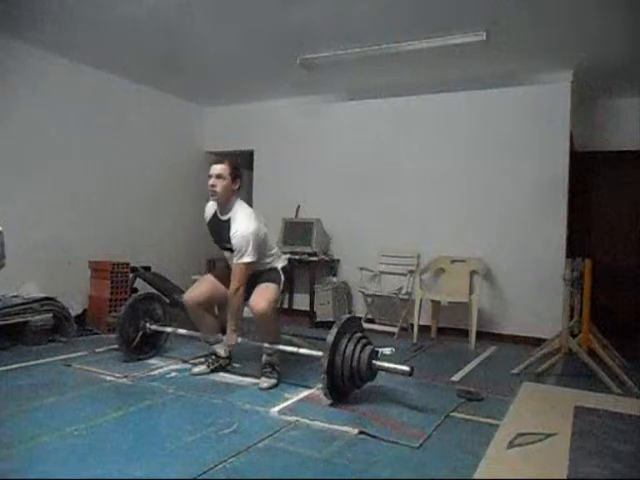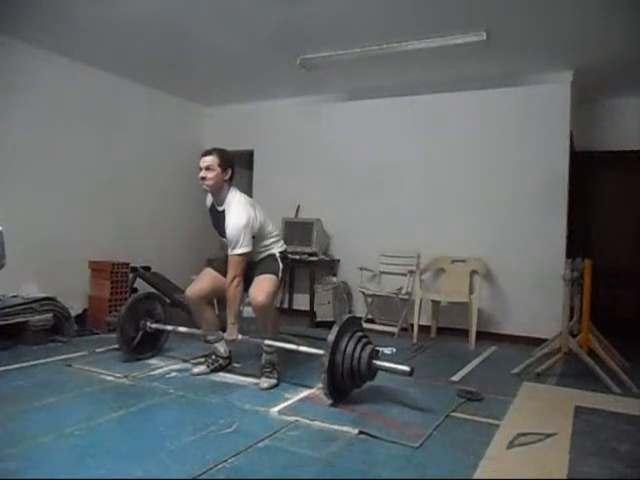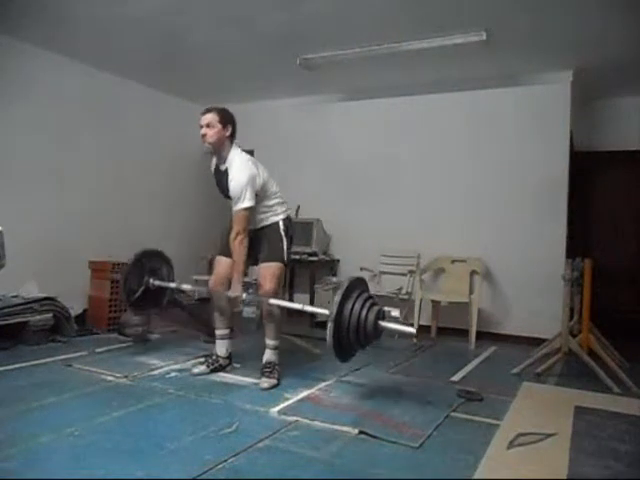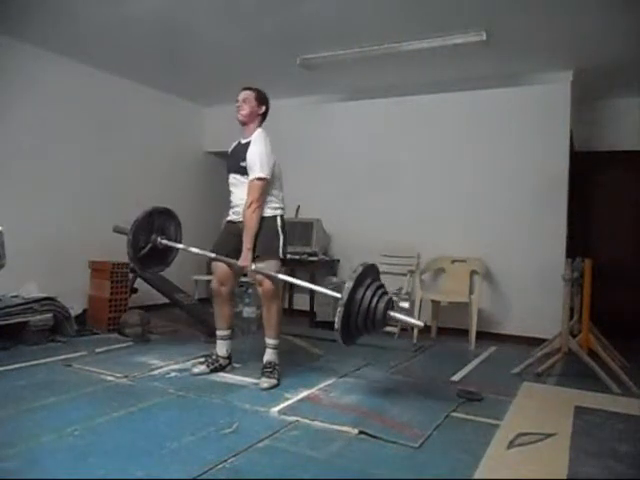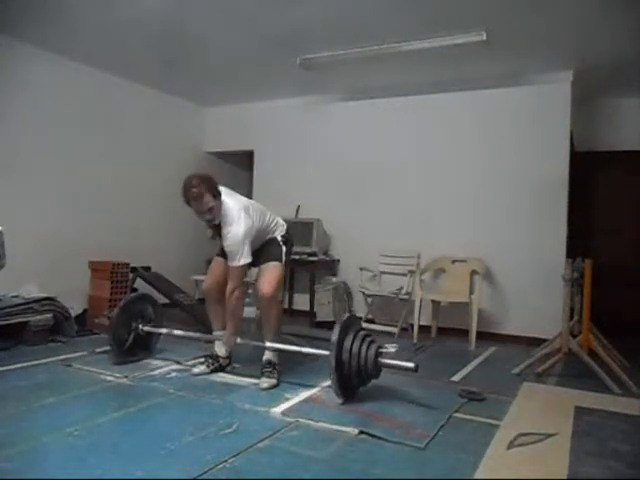
dt=1s
person 1, frame 1
left shoulder: (244, 226)
right shoulder: (211, 209)
left elbow: (238, 286)
left wrist: (232, 330)
right wrist: (211, 283)
left hip: (268, 270)
right hip: (237, 267)
left knee: (261, 307)
right knee: (192, 299)
left ankle: (270, 361)
right ankle: (221, 353)
person 1, frame 2
left shoulder: (238, 215)
right shoulder: (212, 199)
left elbow: (235, 278)
left wrist: (233, 325)
left hip: (268, 255)
right hip: (238, 255)
left knee: (260, 299)
right knee: (194, 294)
left ankle: (269, 360)
right ankle: (221, 353)
person 1, frame 3
left shoulder: (241, 170)
right shoulder: (216, 163)
left elbow: (240, 232)
left wrist: (238, 281)
left hip: (271, 224)
right hip: (244, 225)
left knee: (268, 289)
right knee: (217, 285)
left ankle: (270, 361)
right ankle: (221, 354)
person 1, frame 4
left shoulder: (260, 146)
right shoulder: (238, 144)
left elbow: (254, 204)
left wrist: (246, 253)
right wrist: (237, 241)
left hip: (267, 220)
right hip: (236, 220)
left knee: (267, 288)
right knee: (220, 285)
left ankle: (270, 361)
right ankle: (222, 355)
person 1, frame 5
left shoulder: (236, 227)
right shoulder: (206, 201)
left elbow: (235, 288)
left wrist: (231, 333)
right wrist: (214, 229)
left hip: (272, 238)
right hip: (242, 241)
left knee: (267, 292)
right knee: (210, 288)
left ankle: (270, 359)
right ankle: (221, 354)
